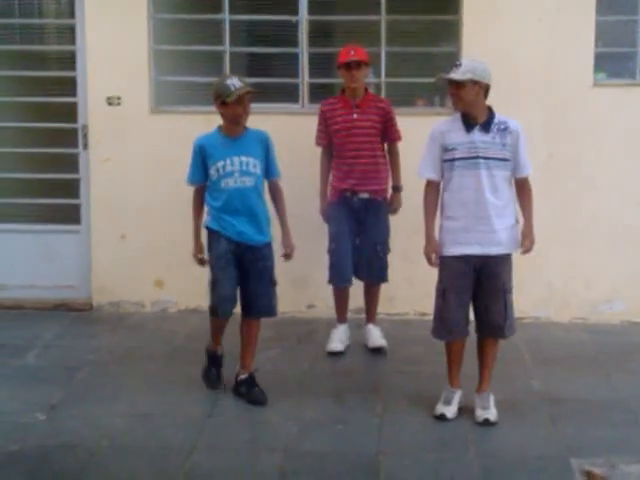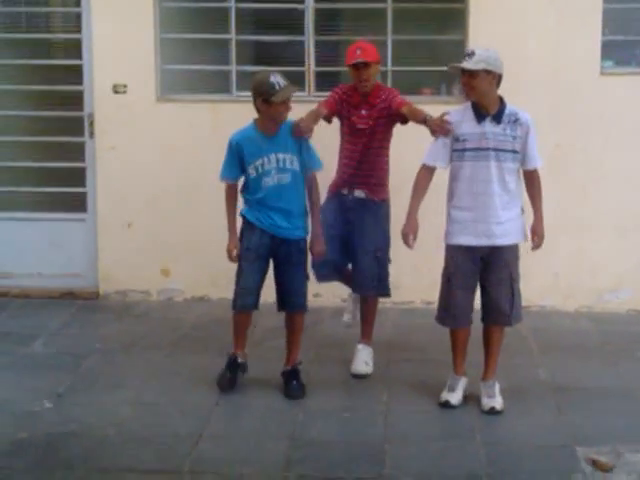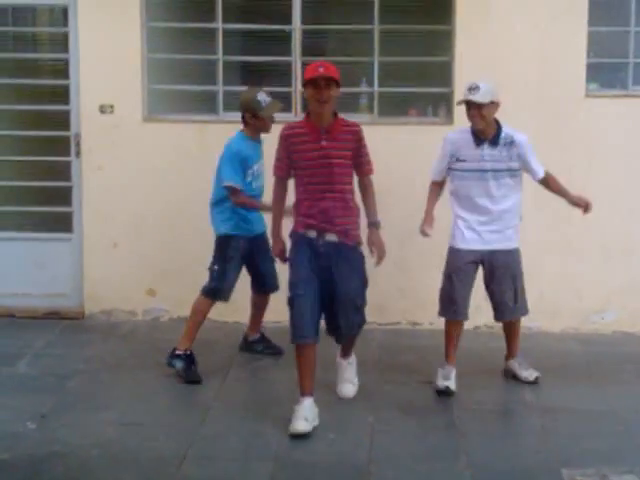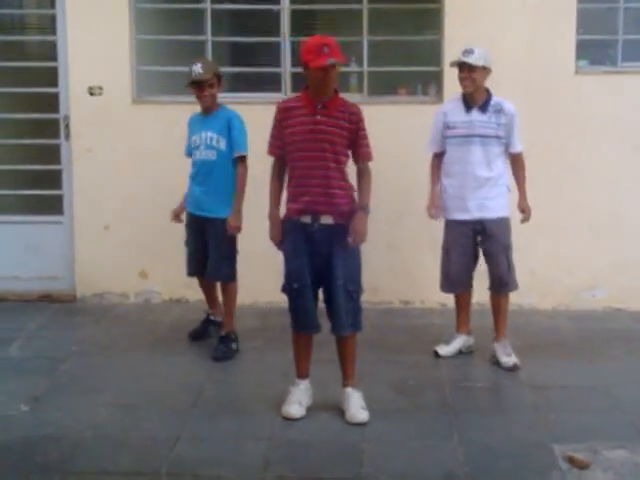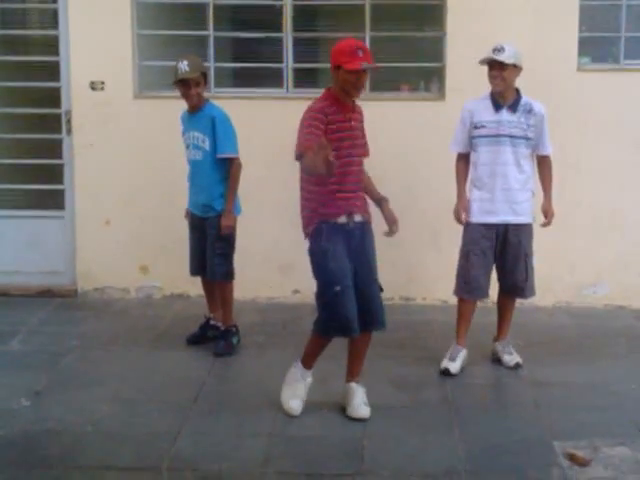
dt=1s
person 1, frame 1
left shoulder: (382, 107)
right shoulder: (328, 109)
left elbow: (392, 148)
right elbow: (326, 153)
left wrist: (397, 188)
right wrist: (322, 195)
left hip: (374, 196)
right hip: (341, 197)
left knee: (374, 261)
right knee: (340, 262)
left ankle: (371, 325)
right ankle: (341, 325)
person 1, frame 2
left shoulder: (388, 97)
right shoulder: (342, 95)
left elbow: (409, 110)
right elbow: (319, 111)
left wrist: (429, 120)
right wrist: (306, 121)
left hip: (373, 197)
right hip: (340, 193)
left knee: (370, 270)
right knee: (324, 260)
left ankle: (365, 345)
right ankle: (356, 291)
person 1, frame 3
left shoulder: (353, 132)
right shoulder: (290, 134)
left elbow: (365, 180)
right elbow: (281, 184)
left wrist: (374, 227)
right wrist: (276, 232)
left hip: (345, 237)
right hip: (306, 239)
left knee: (348, 312)
right knee: (303, 317)
left ankle: (347, 359)
right ankle: (307, 402)
person 1, frame 4
left shoulder: (351, 113)
right shoulder: (286, 110)
left elbow: (363, 168)
right elbow: (279, 166)
left wrist: (362, 211)
right wrist: (274, 216)
left hip: (340, 222)
right hip: (299, 223)
left knee: (346, 305)
right knee: (301, 304)
left ankle: (350, 389)
right ankle: (301, 385)
person 1, frame 5
left shoulder: (356, 113)
right shoulder: (318, 112)
right elbow: (306, 155)
left wrist: (381, 202)
right wrist: (319, 161)
left hip: (358, 221)
right hip: (326, 223)
left knee: (369, 307)
right knee: (338, 307)
left ankle: (354, 385)
right ankle: (301, 370)
person 2, frame 1
left shoulder: (511, 131)
right shoulder: (442, 132)
left elbow: (522, 183)
right elbow: (432, 186)
left wrist: (528, 224)
right wrist: (429, 235)
left hip: (498, 242)
right hip: (455, 242)
left knee: (494, 320)
right knee: (453, 318)
left ankle: (485, 392)
right ankle: (453, 388)
person 2, frame 2
left shoulder: (521, 122)
right shoulder: (452, 121)
left elbow: (531, 173)
right elbow: (428, 168)
left wrist: (538, 218)
right wrist: (412, 214)
left hip: (504, 233)
right hip: (462, 232)
left knee: (499, 308)
right knee: (457, 305)
left ankle: (489, 380)
right ankle: (458, 376)
person 2, frame 3
left shoulder: (517, 142)
right shoulder: (454, 140)
left elbow: (542, 176)
right elbow: (438, 180)
left wrist: (570, 197)
right wrist: (429, 213)
left hip: (505, 238)
right hip: (466, 237)
left knee: (510, 302)
right knee: (455, 302)
left ankle: (513, 360)
right ankle: (448, 367)
person 2, frame 4
left shoulder: (505, 111)
right shoulder: (446, 112)
left elbow: (515, 155)
right elbow: (438, 155)
left wrist: (523, 196)
right wrist: (434, 193)
left hip: (494, 207)
right hip: (458, 207)
left knee: (501, 273)
right knee: (458, 273)
left ankle: (501, 342)
right ankle: (463, 335)
person 2, frame 5
left shoulder: (535, 112)
right shoulder: (472, 110)
left elbow: (543, 158)
right elbow: (463, 156)
left wrist: (547, 199)
right wrist: (461, 196)
left hip: (518, 212)
right hip: (480, 211)
left knee: (513, 280)
right knee: (471, 279)
left ankle: (502, 342)
right ankle: (459, 346)
person 3, frame 1
left shoulder: (261, 140)
right shoulder: (204, 145)
left elbow: (274, 186)
right elbow: (199, 192)
left wrist: (286, 232)
right wrist: (196, 238)
left hip: (257, 237)
right hip: (221, 235)
left knee: (256, 308)
right knee: (223, 303)
left ankle: (245, 376)
right ankle: (214, 351)
person 3, frame 2
left shoulder: (297, 134)
right shoulder: (240, 141)
left elbow: (311, 182)
right elbow: (231, 188)
left wrist: (317, 231)
right wrist: (232, 236)
left hip: (293, 232)
right hip: (256, 229)
left knee: (296, 303)
right knee: (244, 298)
left ankle: (291, 368)
right ankle: (237, 359)
person 3, frame 3
left shoulder: (255, 144)
right shoulder: (237, 150)
right elbow: (236, 196)
right wrist: (275, 209)
left hip: (253, 228)
right hip: (232, 229)
left knee: (266, 283)
right knee: (215, 289)
left ankle: (253, 337)
right ankle: (182, 351)
person 3, frame 4
left shoulder: (231, 119)
right shoulder: (193, 122)
left elbow: (241, 165)
left wrist: (236, 211)
right wrist: (184, 201)
left hip: (221, 211)
right hip: (196, 209)
left knee: (225, 272)
right knee: (199, 269)
left ankle: (228, 333)
right ankle: (213, 316)
person 3, frame 5
left shoulder: (217, 117)
right shoulder: (185, 118)
left elbow: (235, 164)
left wrist: (229, 210)
left hip: (218, 210)
right hip: (198, 209)
left knee: (221, 270)
right knee: (202, 269)
left ankle: (229, 328)
right ankle: (213, 321)
